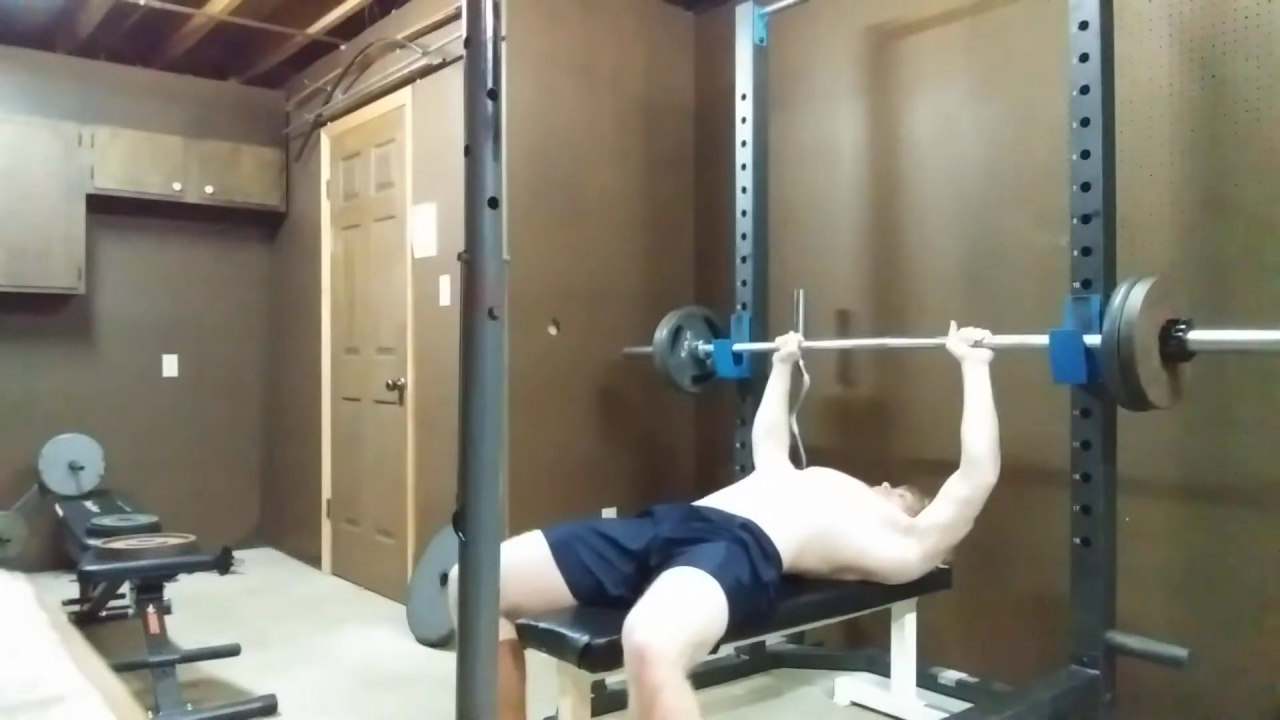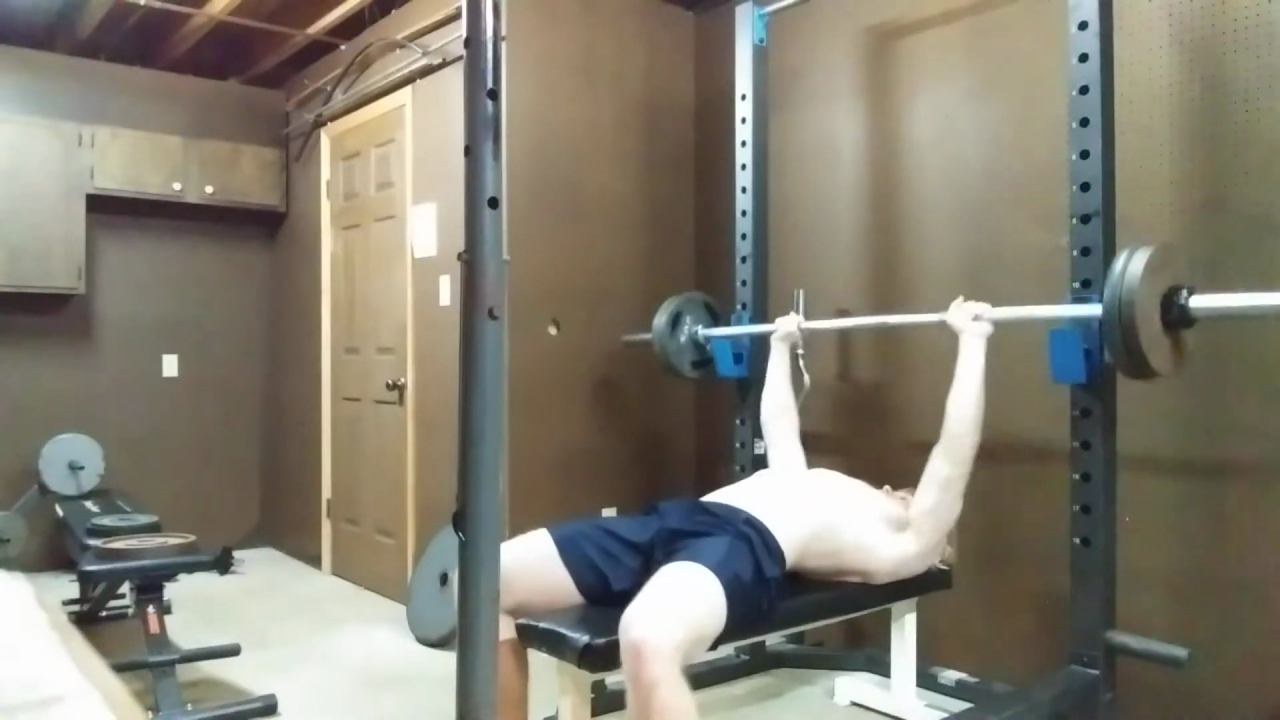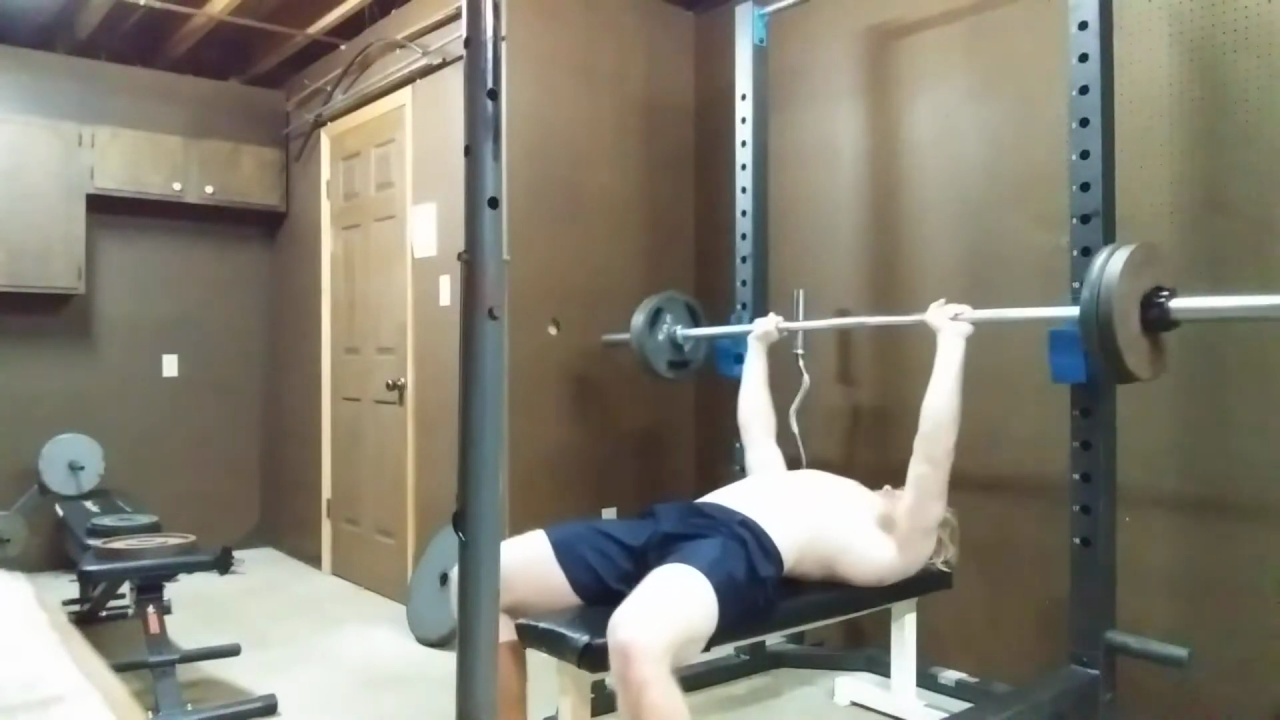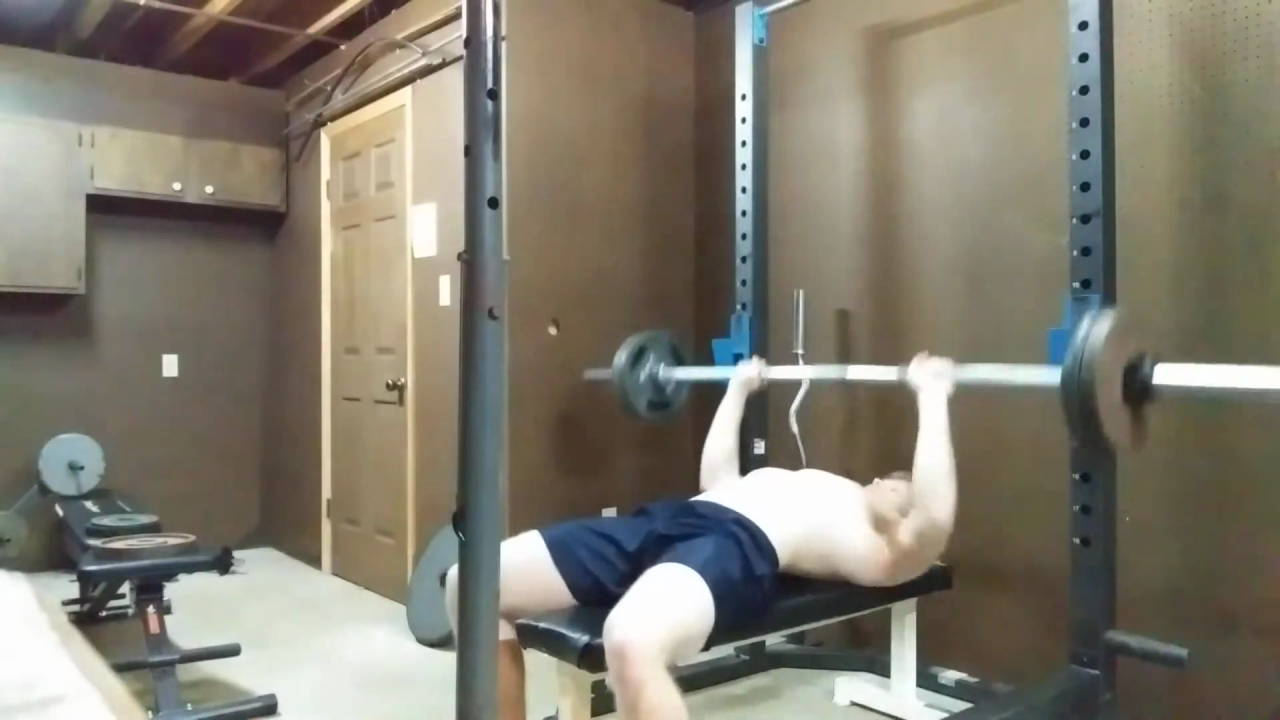
dt=0.3s
person 1, frame 1
left shoulder: (906, 545)
right shoulder: (811, 494)
left elbow: (977, 476)
right elbow: (768, 446)
left wrist: (973, 366)
right wrist: (782, 365)
left hip: (746, 550)
right hip: (669, 525)
left knee: (650, 647)
person 1, frame 2
left shoulder: (903, 544)
right shoulder: (820, 498)
left elbow: (954, 453)
right elbow: (778, 431)
left wrist: (971, 340)
right wrist: (781, 345)
left knee: (646, 641)
person 1, frame 3
left shoulder: (895, 552)
right shoulder: (823, 509)
left elbow: (932, 458)
right elbow: (757, 435)
left wrist: (950, 343)
right wrist: (758, 346)
left knee: (636, 643)
person 1, frame 4
left shoulder: (890, 556)
right shoulder: (824, 511)
left elbow: (935, 515)
right elbow: (717, 478)
left wrist: (931, 398)
right wrist: (738, 390)
left knee: (631, 642)
